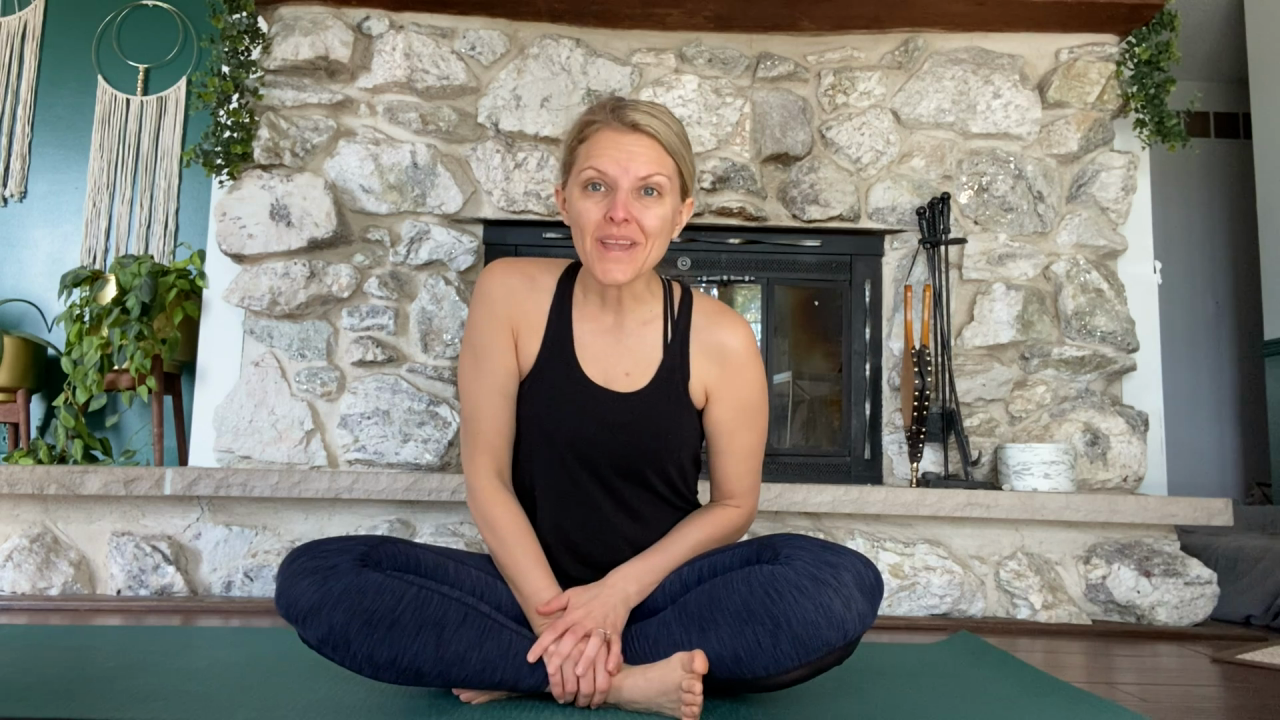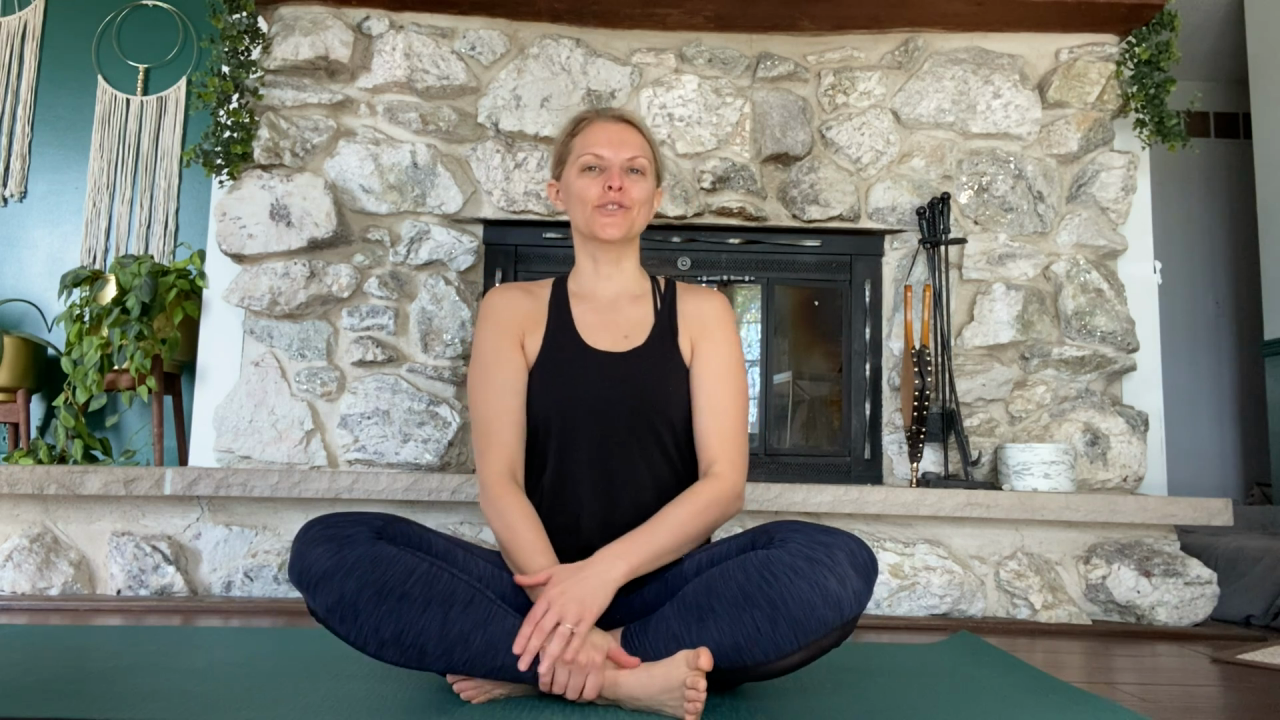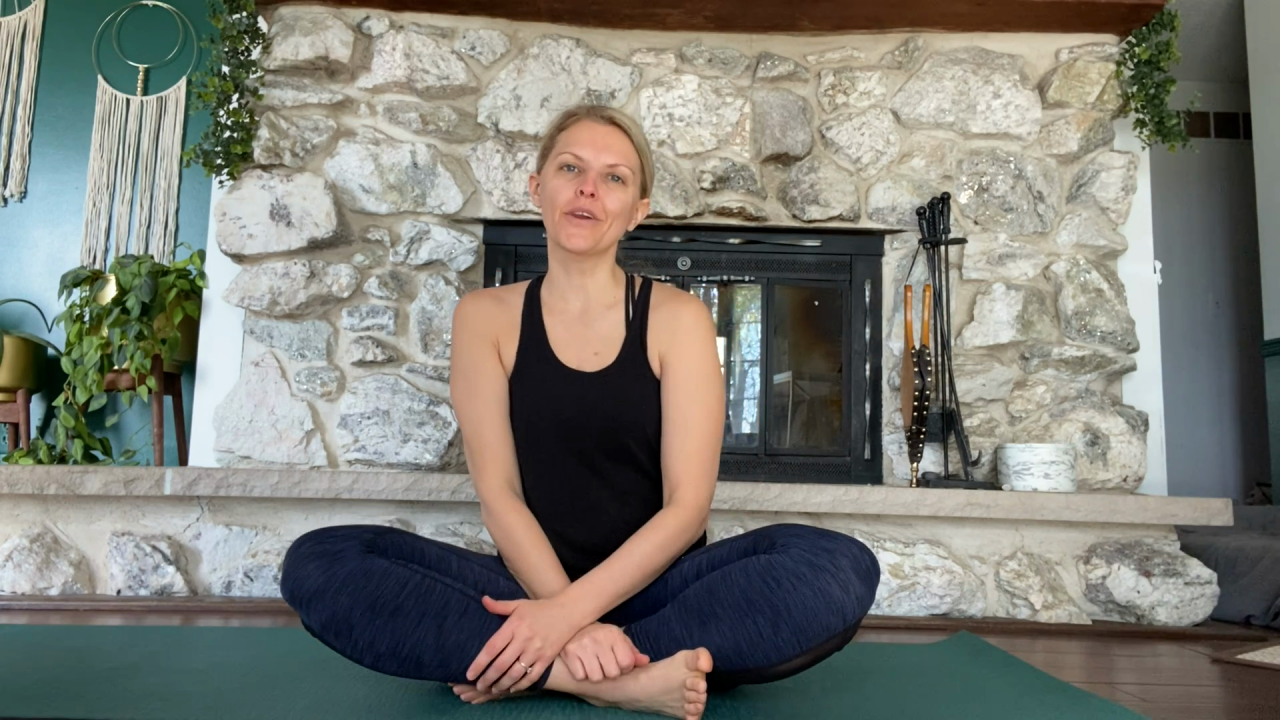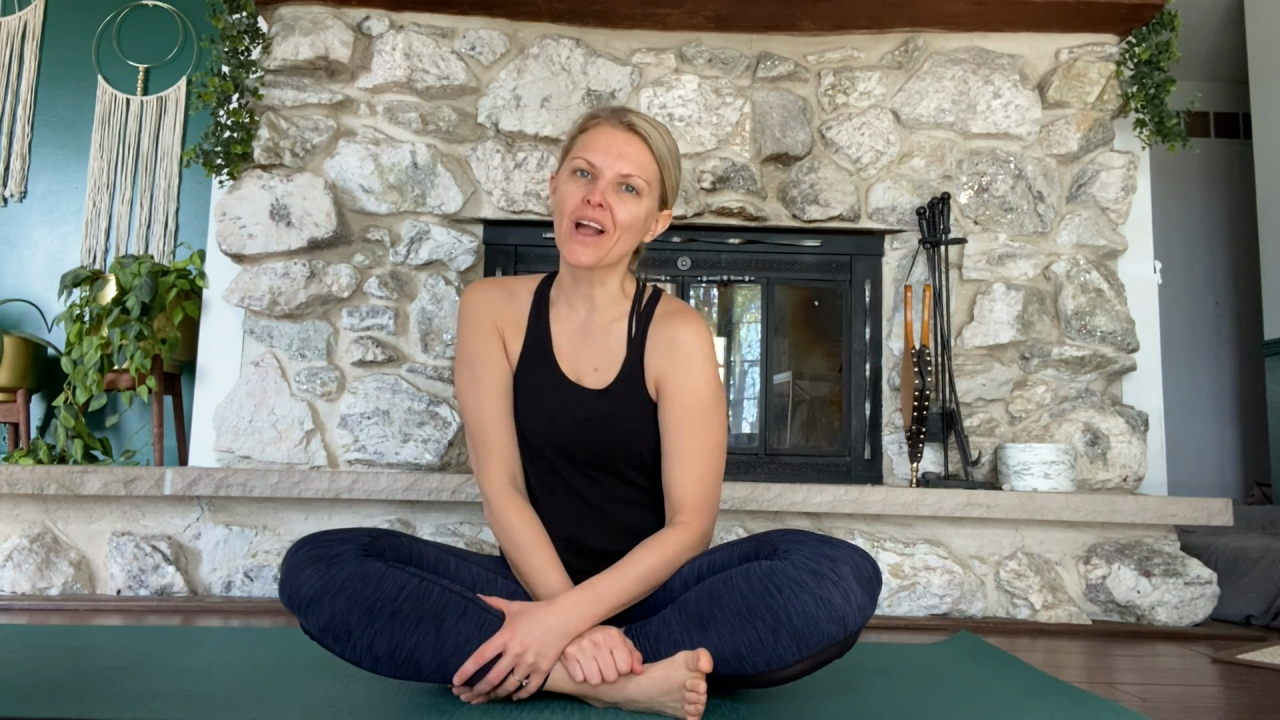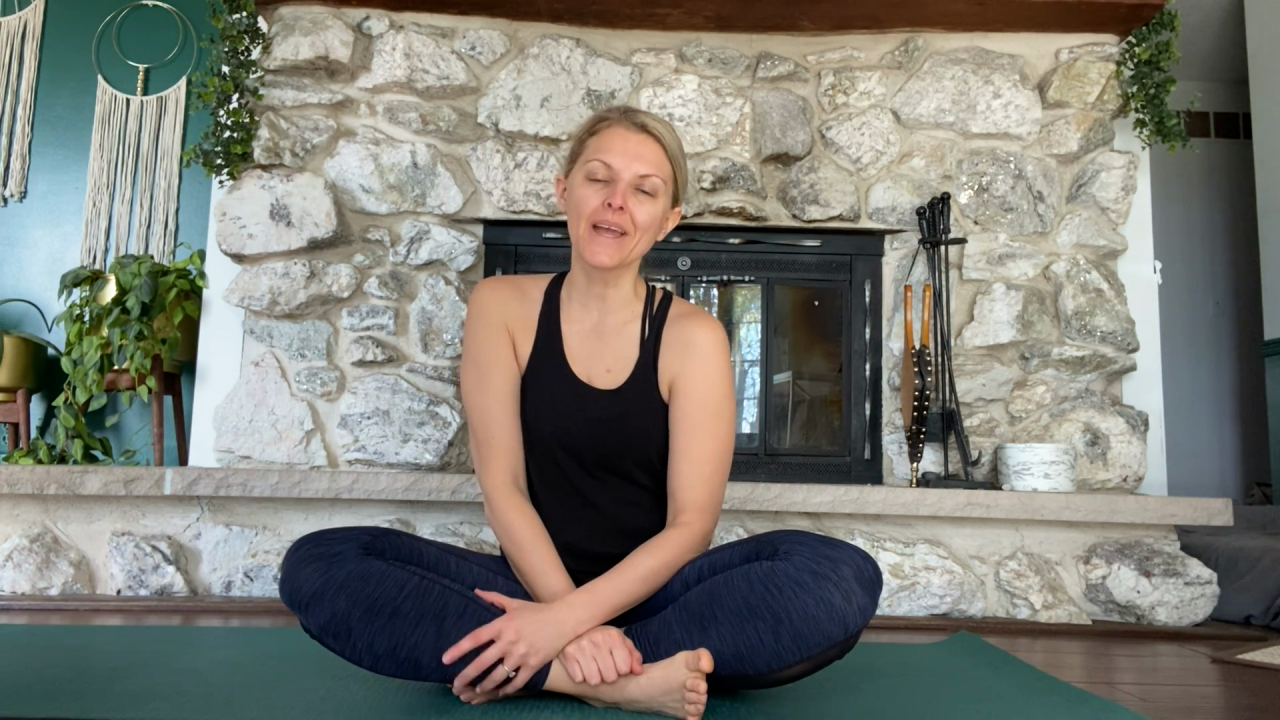
dt=0.7s
person 1, frame 1
left shoulder: (720, 339)
right shoulder: (510, 293)
left elbow: (733, 504)
right elbow: (486, 478)
left wrist: (625, 587)
right wrist: (551, 616)
left hip: (664, 593)
right hip: (536, 590)
left knee: (846, 586)
right knee: (312, 578)
left ankle: (523, 669)
person 1, frame 2
left shoulder: (702, 311)
right shoulder: (511, 308)
left elbow: (723, 484)
right elbow: (498, 482)
left wrist: (602, 575)
right wrist: (566, 607)
left hip: (668, 592)
right hip: (547, 589)
left knee: (839, 566)
right knee: (326, 550)
left ankle: (529, 669)
person 1, frame 3
left shoulder: (676, 317)
right shoulder: (486, 315)
left elbow: (688, 505)
right elbow: (497, 493)
left wrist: (569, 612)
right wrist: (567, 618)
left hip: (660, 591)
right hip: (535, 589)
left knee: (840, 570)
right knee: (318, 563)
person 1, frame 4
left shoulder: (677, 334)
right shoulder: (492, 306)
left elbow: (690, 525)
right elbow: (501, 488)
left wrist: (566, 619)
right wrist: (566, 617)
left hip: (654, 594)
right hip: (535, 588)
left knee: (841, 577)
right knee: (315, 565)
person 1, frame 5
left shoulder: (692, 335)
right shoulder: (503, 305)
left elbow: (692, 525)
right elbow: (502, 489)
left wrist: (566, 620)
right wrist: (569, 616)
left hip: (656, 594)
right hip: (535, 588)
left knee: (842, 577)
right knee: (317, 564)
